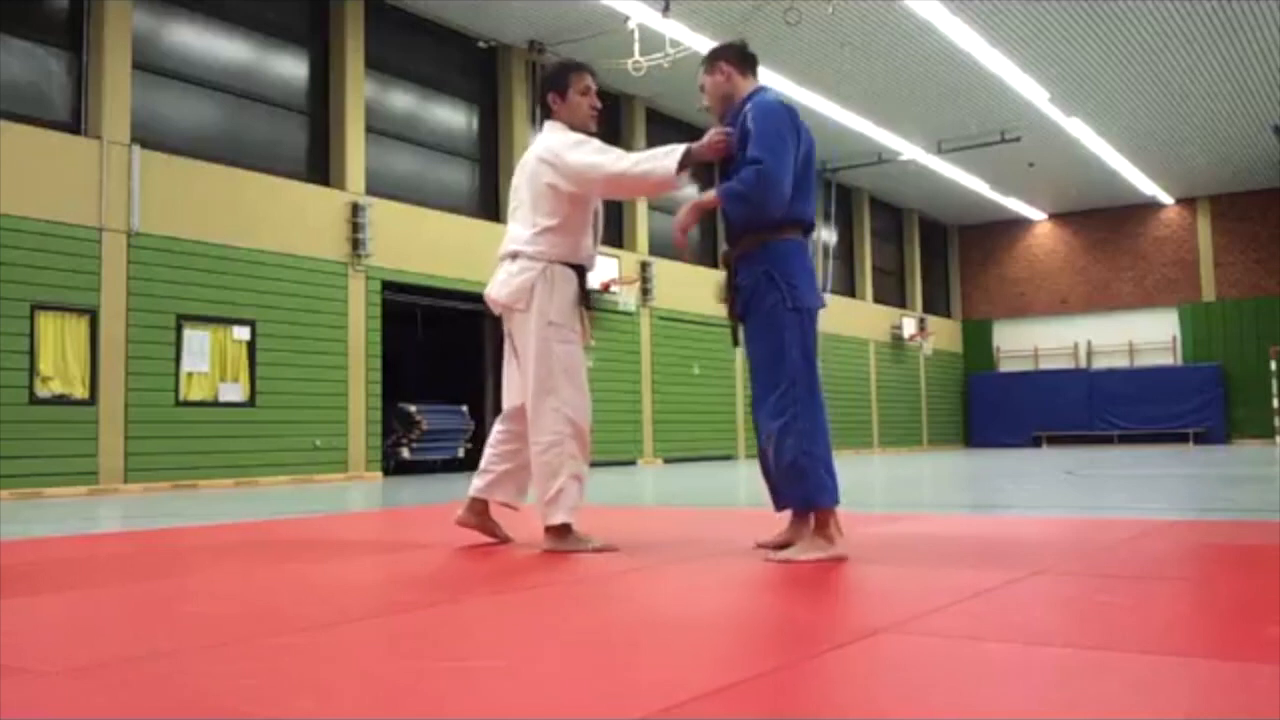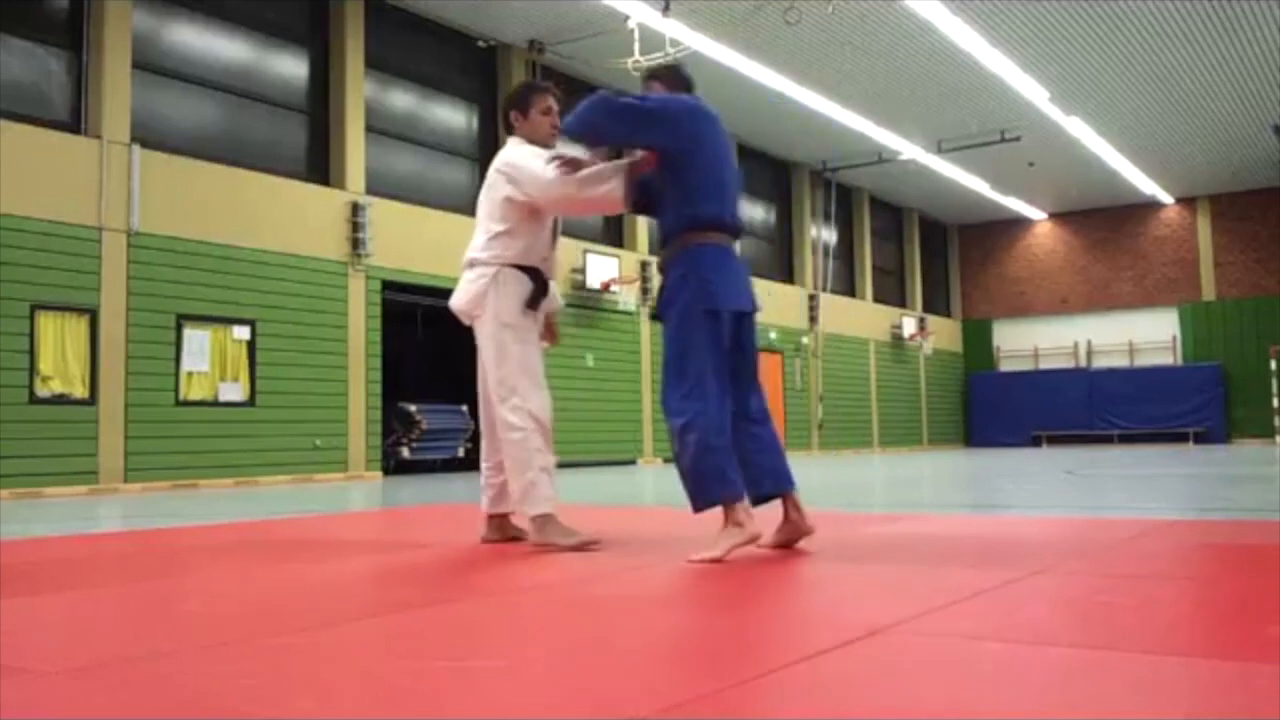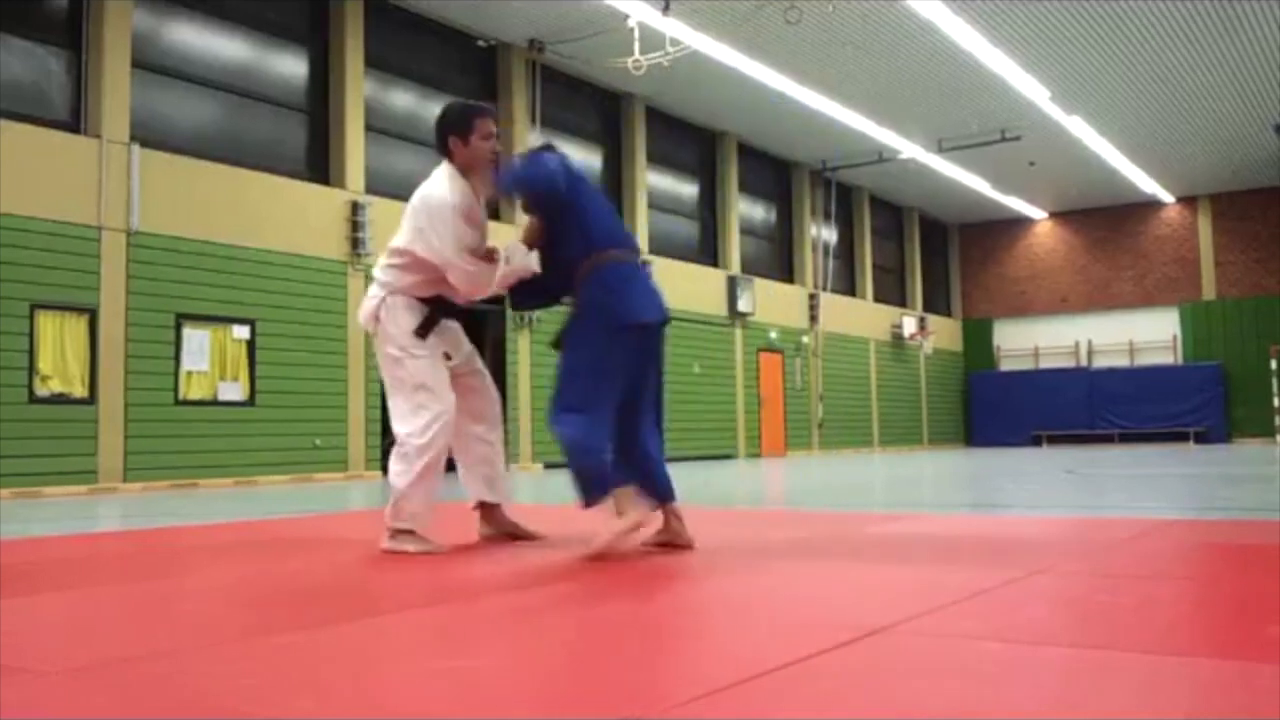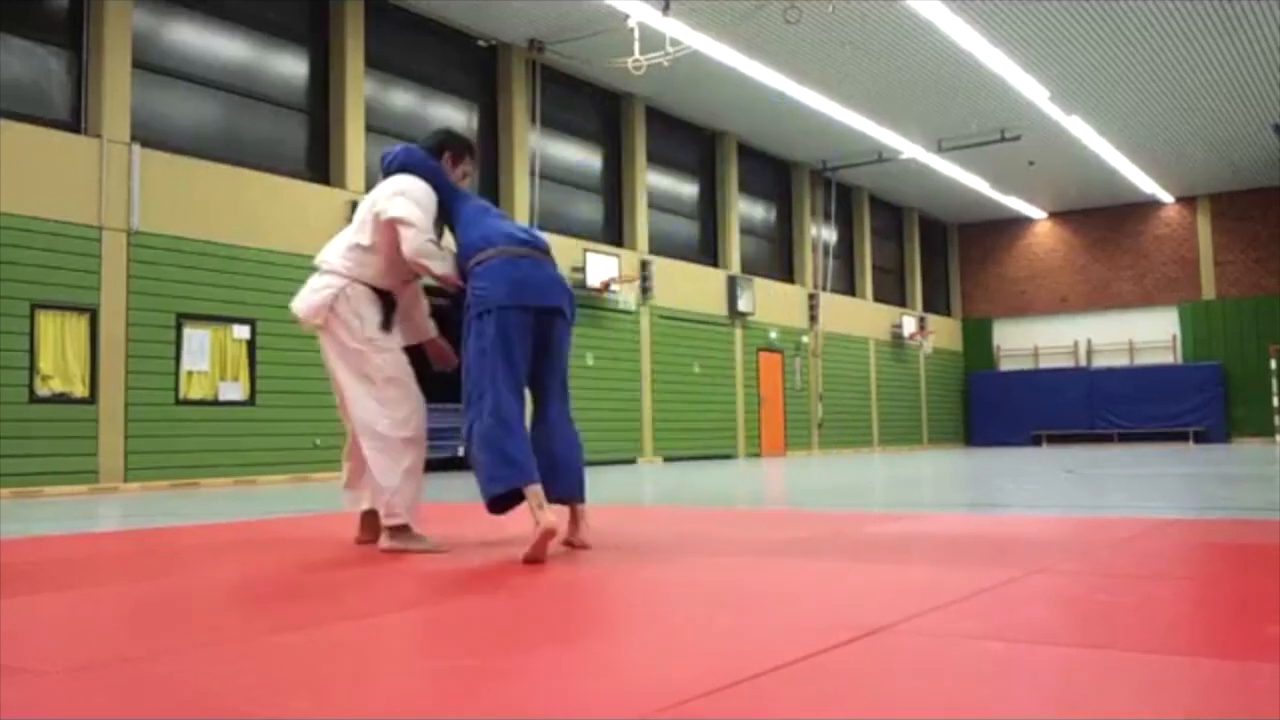
dt=0.5s
person 1, frame 1
left shoulder: (764, 111)
right shoulder: (777, 115)
left elbow: (767, 188)
left wrist: (705, 200)
left hip: (771, 271)
right hip: (785, 270)
left knee: (786, 401)
right knee: (785, 400)
left ankle: (825, 529)
right ankle: (802, 521)
person 1, frame 2
left shoulder: (680, 113)
right shoulder: (707, 133)
left elbow: (603, 114)
right elbow: (649, 193)
left wrist: (573, 138)
left hip: (698, 273)
right hip: (725, 274)
left knee: (692, 402)
right knee: (741, 399)
left ankle: (737, 520)
right ankle: (793, 513)
person 1, frame 3
left shoulder: (548, 166)
right shoulder: (563, 221)
left elbow: (538, 178)
right elbow: (549, 285)
left wrist: (495, 180)
left hip: (607, 298)
right hip: (638, 300)
left knee: (573, 413)
right knee: (634, 419)
left ankle: (626, 506)
right ankle: (672, 523)
person 1, frame 4
left shoulder: (459, 201)
right shoulder: (500, 220)
left elbow: (404, 159)
left hip: (498, 288)
right hip: (550, 286)
left knee: (493, 409)
right knee: (553, 408)
left ankle: (541, 511)
right ankle: (577, 518)
person 2, frame 1
left shoulder: (544, 153)
right shoulder: (564, 148)
right elbow: (623, 172)
right wrist: (692, 153)
left hip: (527, 282)
right hip: (546, 285)
left knee: (524, 405)
right knee: (561, 408)
left ankle: (478, 504)
right ankle: (558, 526)
person 2, frame 2
left shoulder: (530, 168)
right shoulder: (518, 161)
right elbow: (577, 191)
left wrist: (546, 312)
right wrist: (632, 170)
left hip: (518, 298)
right hip: (503, 293)
left knee: (505, 408)
right knee: (525, 403)
left ankle: (499, 516)
right ankle: (540, 517)
person 2, frame 3
left shoulder: (467, 188)
right shoulder: (440, 200)
right elbow: (472, 279)
right wrist: (526, 256)
left hip: (434, 315)
right hip: (402, 314)
left knee: (478, 405)
right knee: (430, 415)
left ankle: (491, 514)
right ankle: (401, 527)
person 2, frame 4
left shoulder: (406, 195)
right shoulder: (413, 189)
left elbow: (405, 278)
right elbow: (418, 250)
left wrist: (430, 337)
right wrist: (457, 275)
left hip: (345, 301)
right hip: (347, 301)
left knee: (374, 412)
right knee: (396, 411)
left ankle: (373, 518)
right ankle: (397, 525)
